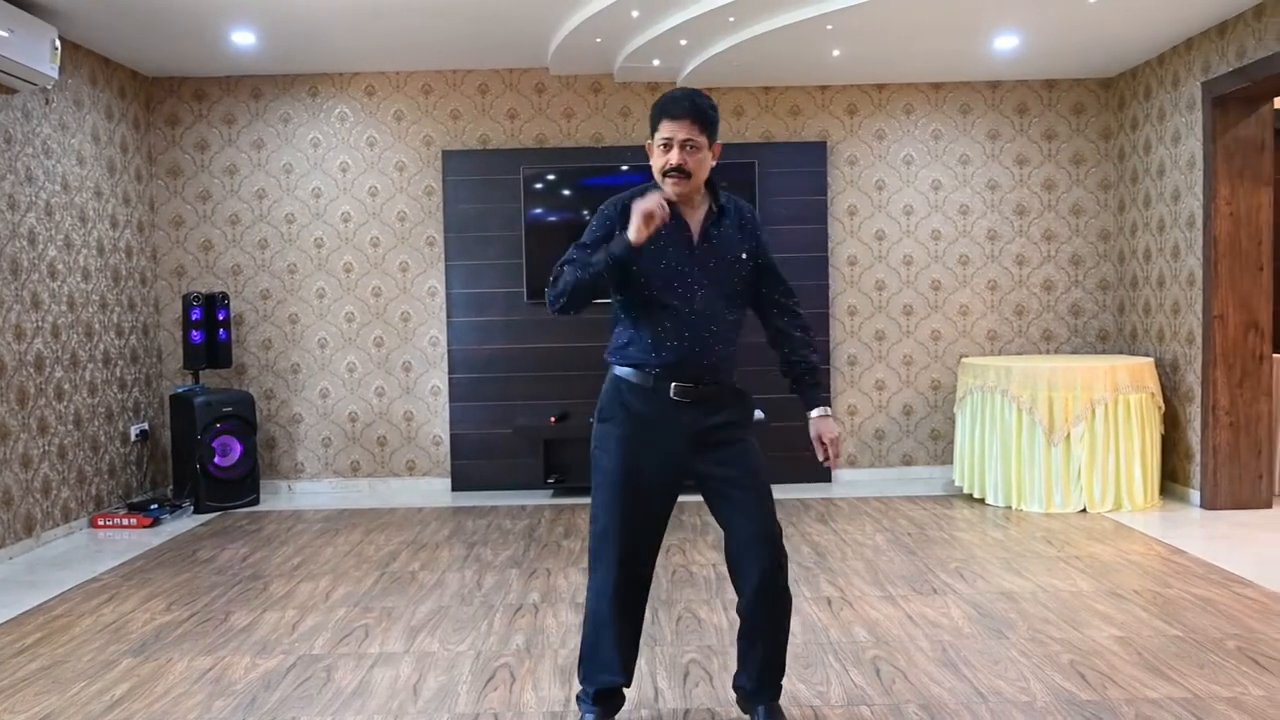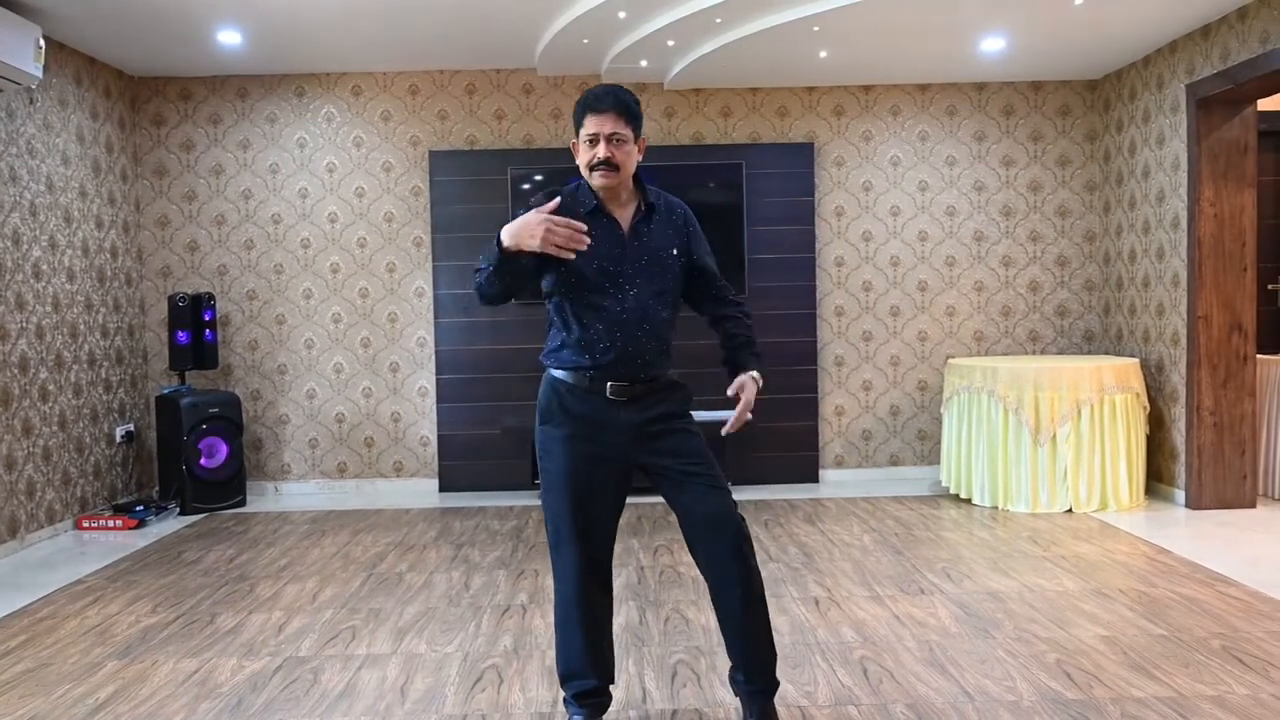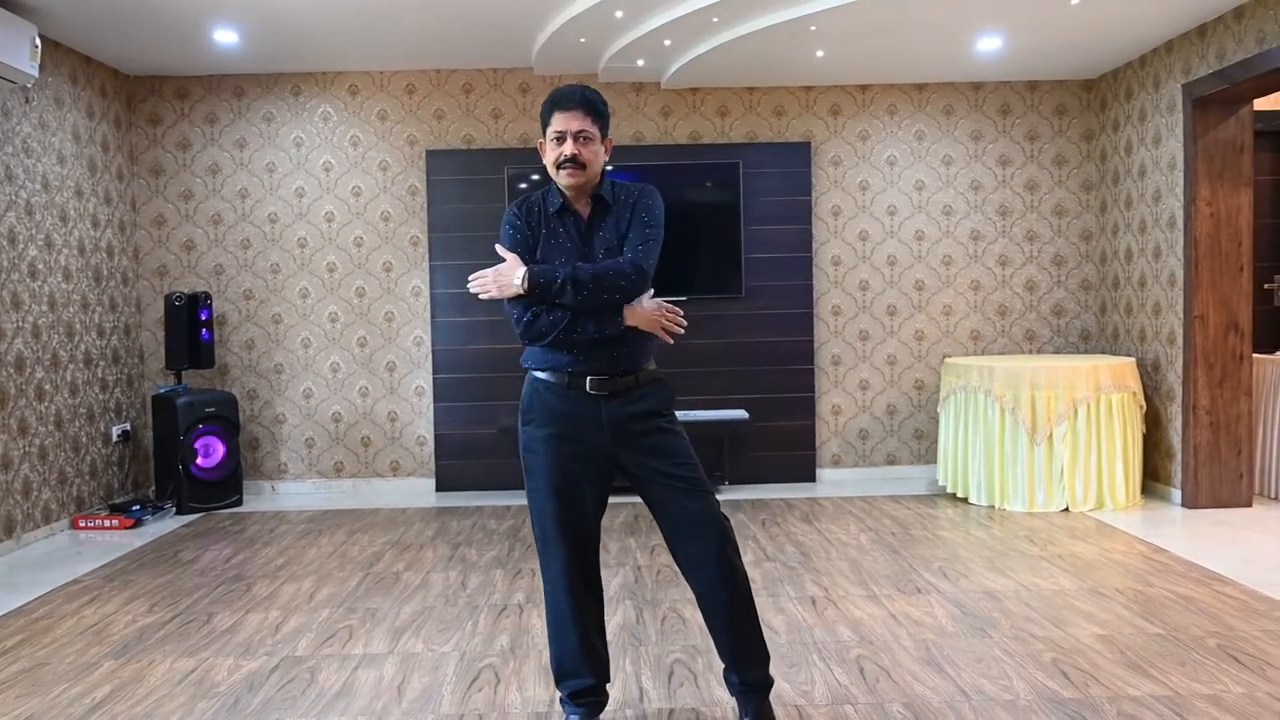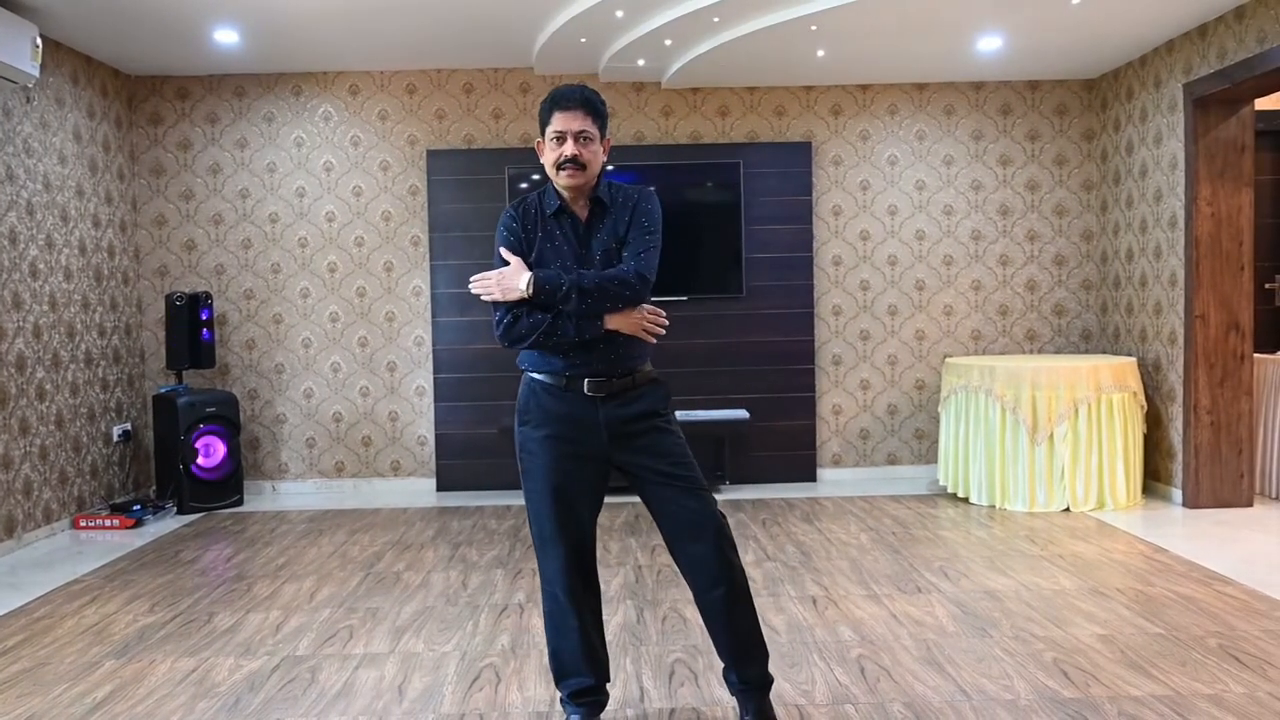
dt=0.5s
person 1, frame 1
left shoulder: (742, 223)
right shoulder: (621, 214)
left elbow: (782, 315)
right elbow: (561, 296)
left wrist: (816, 403)
right wrist: (630, 241)
left hip: (719, 410)
right hip: (634, 408)
left knee: (761, 555)
right knee: (620, 559)
person 1, frame 2
left shoulder: (672, 216)
right shoulder: (554, 215)
left elbow: (719, 299)
right elbow: (489, 293)
left wrist: (747, 365)
right wrist: (511, 242)
left hip: (659, 404)
right hip: (576, 409)
left knee: (725, 539)
right knee: (580, 559)
person 1, frame 3
left shoulder: (641, 202)
right shoulder: (525, 218)
left elbow: (632, 274)
right elbow: (531, 323)
left wrist: (536, 279)
right wrist: (625, 314)
left hip: (638, 400)
right hip: (557, 406)
left knee: (707, 538)
right knee: (567, 557)
person 1, frame 4
left shoulder: (638, 204)
right shoulder: (520, 219)
left elbow: (635, 282)
right elbow: (511, 326)
left wrist: (538, 285)
right wrist: (606, 317)
left hip: (636, 401)
right hip: (554, 409)
left knee: (705, 538)
right knee: (565, 559)
